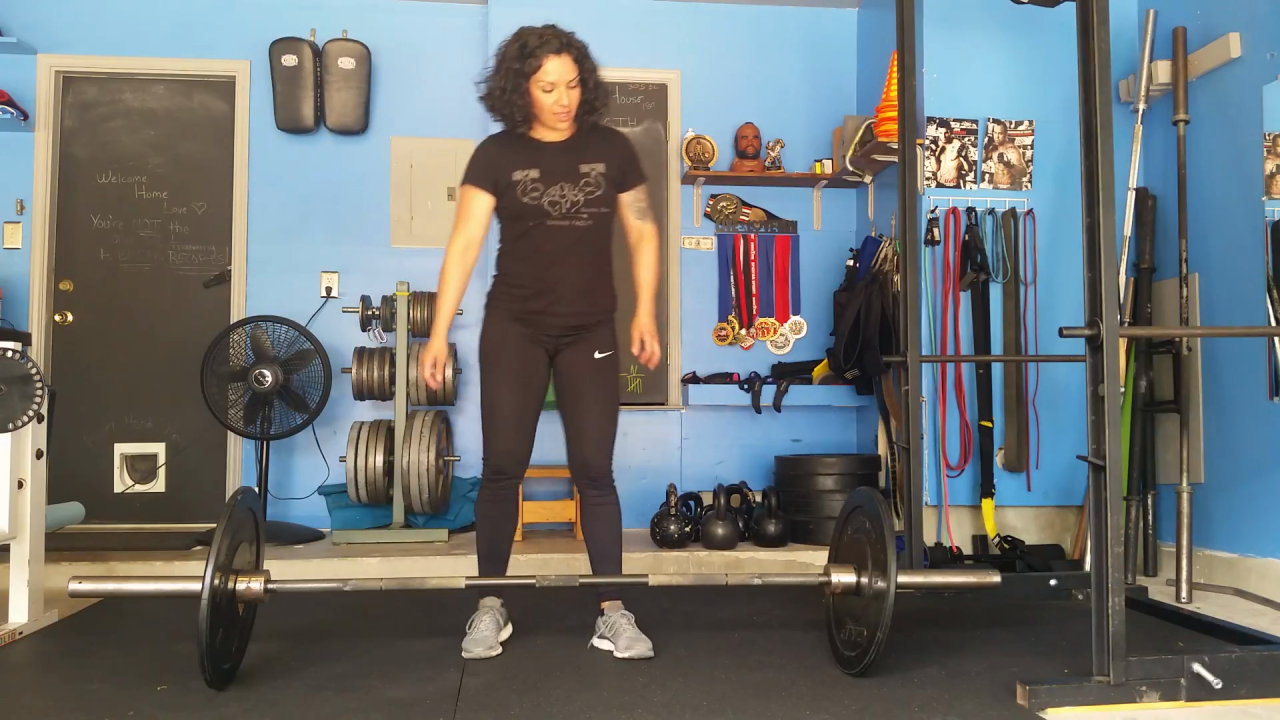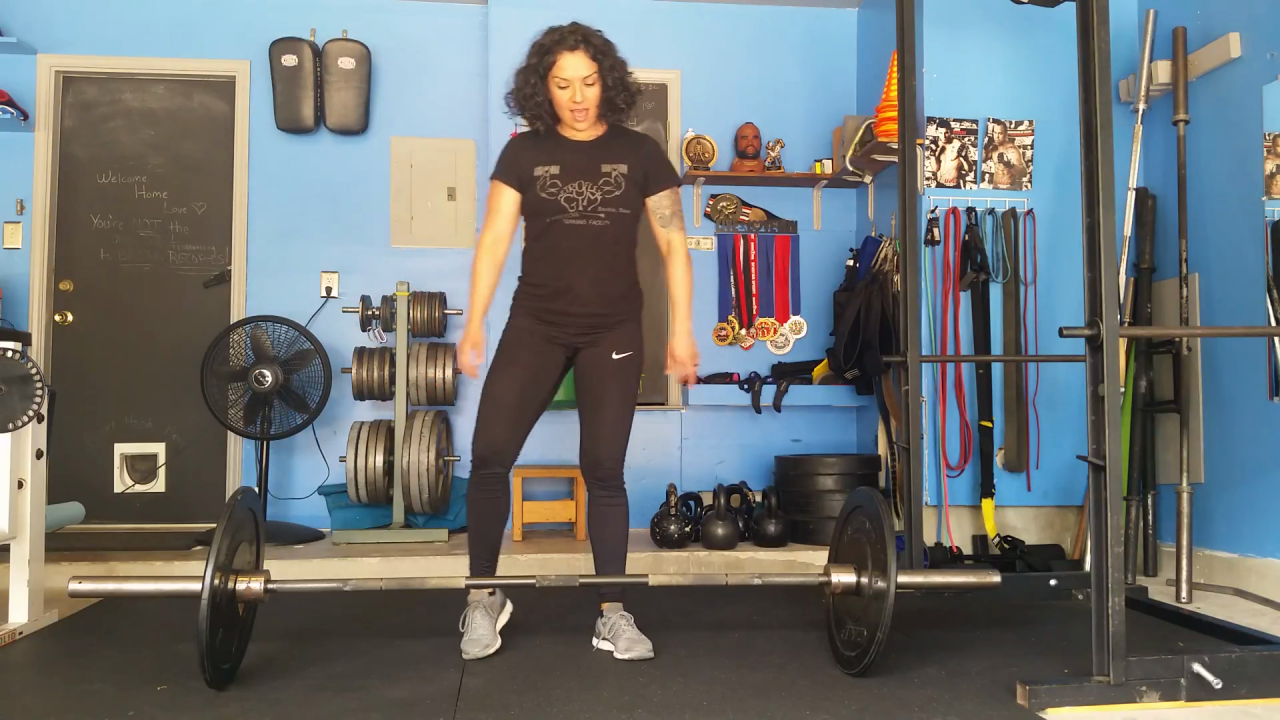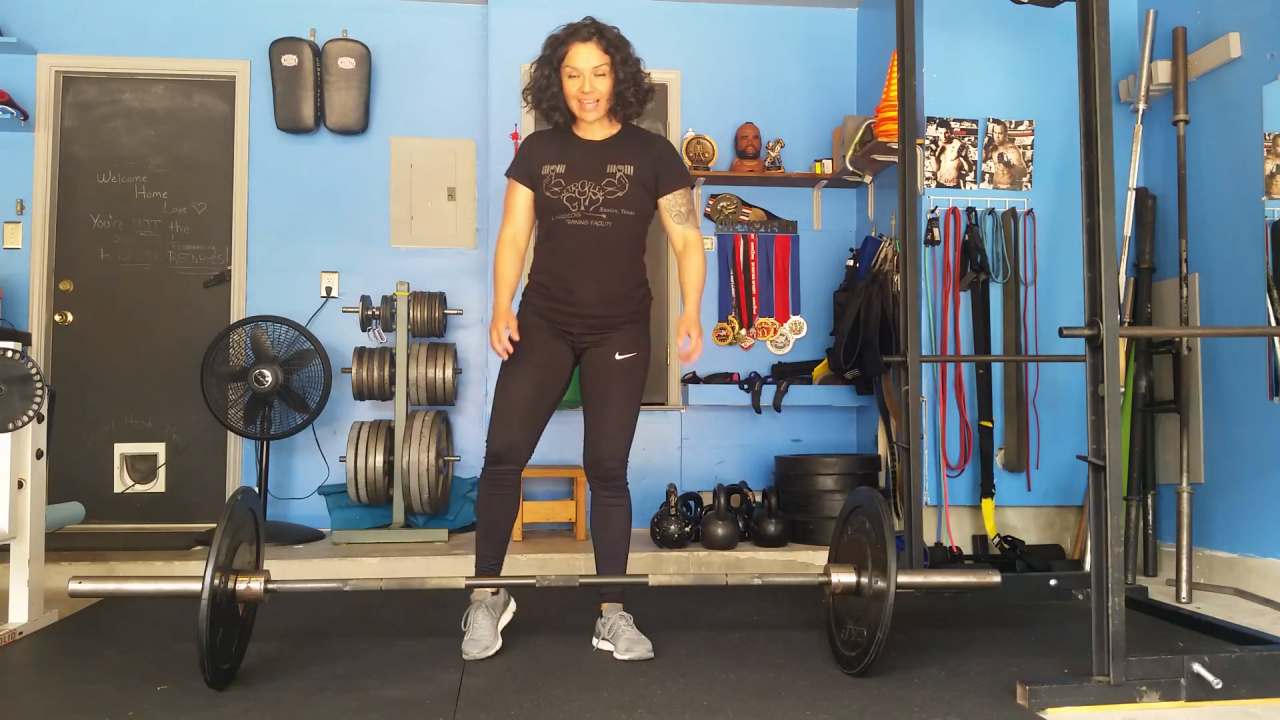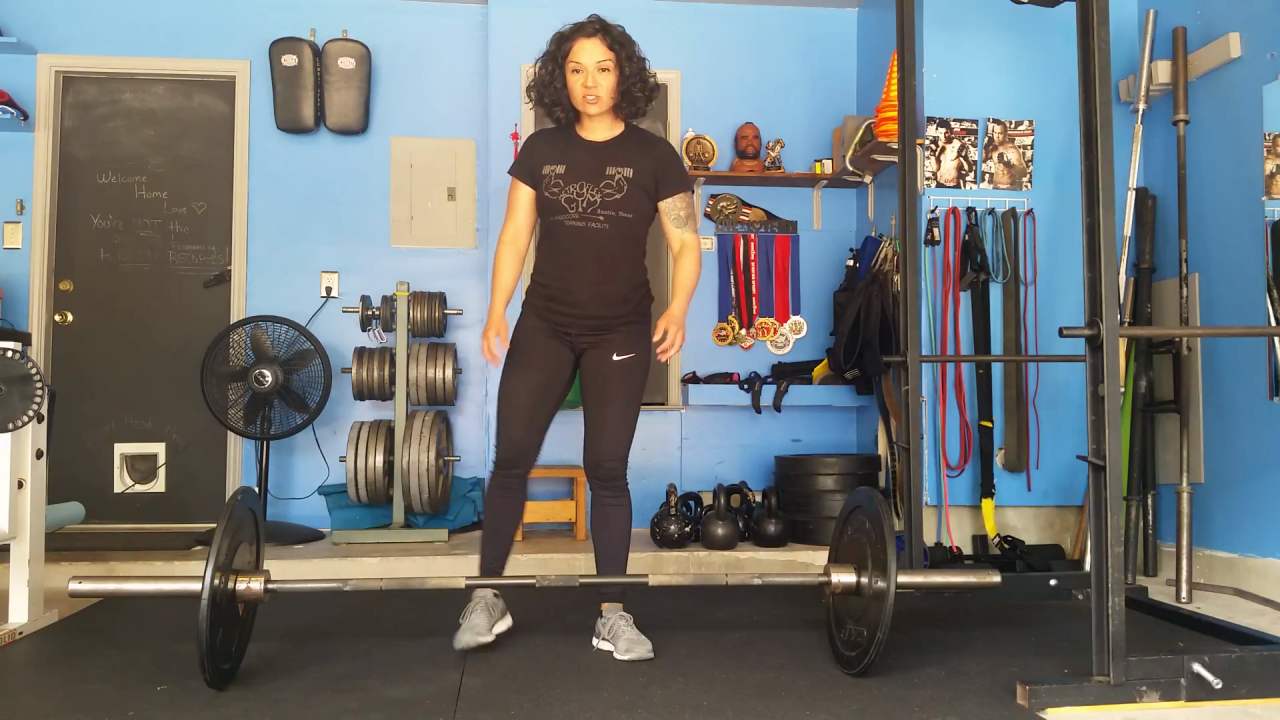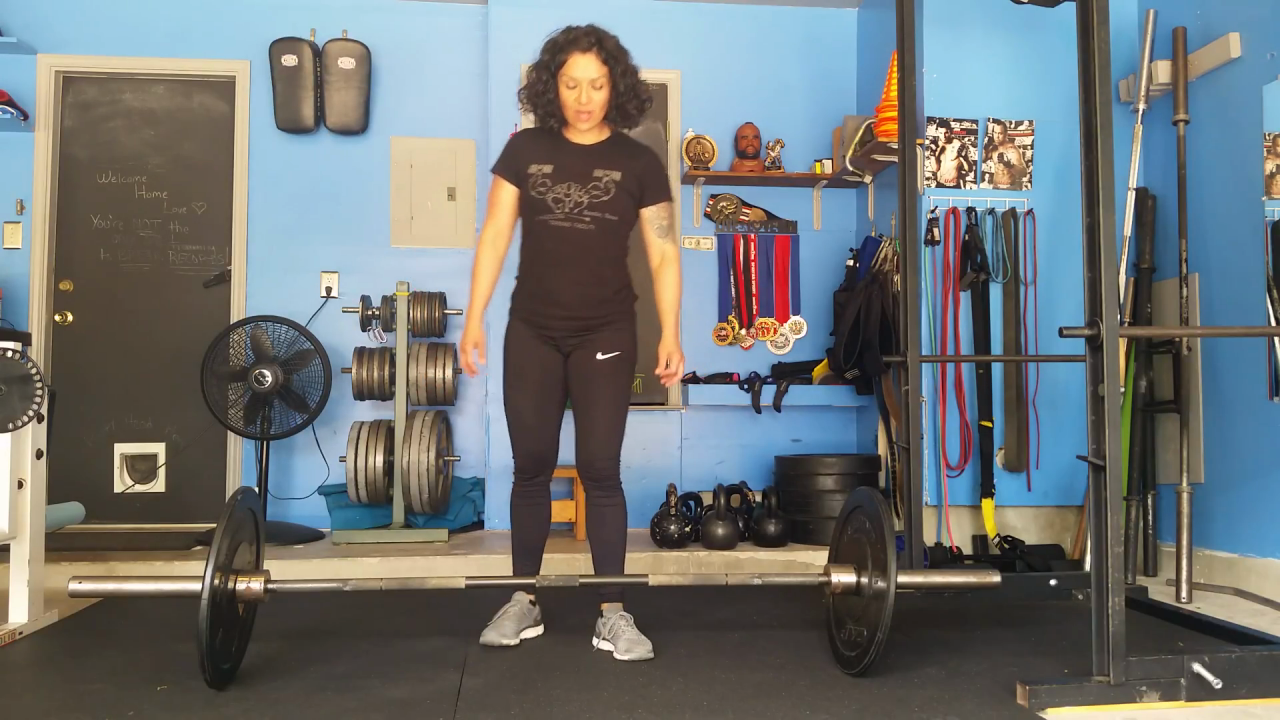
dt=0.2s
person 1, frame 1
left shoulder: (611, 149)
right shoulder: (497, 155)
left elbow: (642, 233)
right elbow: (464, 244)
left wrist: (646, 312)
right wrist: (440, 331)
left hip: (590, 332)
right hip: (514, 326)
left knee: (593, 469)
right knee: (504, 466)
left ankle: (612, 611)
right ankle: (491, 605)
person 1, frame 2
left shoulder: (640, 153)
right shoulder: (524, 153)
left elbow: (672, 243)
right elbow: (494, 240)
left wrist: (682, 330)
right wrist: (474, 321)
left hip: (612, 332)
right hip: (535, 326)
left knee: (603, 469)
right knee: (490, 455)
left ankle: (612, 612)
right ankle: (483, 594)
person 1, frame 3
left shoulder: (652, 153)
right shoulder: (537, 150)
left elbow: (688, 241)
right elbow: (514, 236)
left wrist: (691, 311)
right wrist: (502, 307)
left hip: (619, 331)
right hip: (543, 323)
left knee: (607, 470)
right knee: (503, 454)
left ankle: (611, 613)
right ankle: (488, 594)
person 1, frame 4
left shoulder: (654, 155)
right shoulder: (540, 150)
left elbow: (685, 245)
right elbow: (516, 236)
left wrist: (676, 310)
right wrist: (496, 312)
left hip: (620, 331)
right hip: (544, 325)
left knee: (607, 469)
right knee: (512, 457)
left ankle: (612, 613)
right ankle: (487, 594)
person 1, frame 5
left shoulder: (638, 163)
right shoulder: (525, 149)
left elbow: (664, 254)
right elbow: (495, 237)
left wrist: (669, 335)
right wrist: (473, 319)
left hip: (604, 333)
right hip: (532, 330)
left knee: (600, 468)
right knee: (532, 465)
left ankle: (612, 613)
right ankle: (525, 599)
